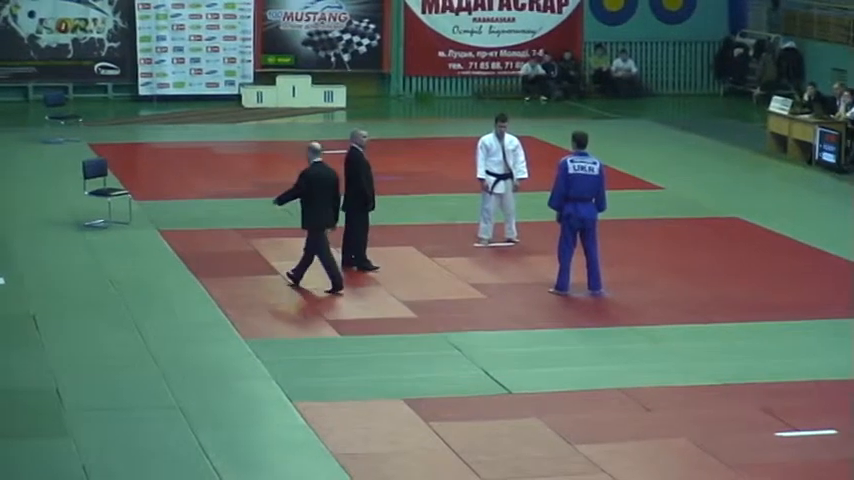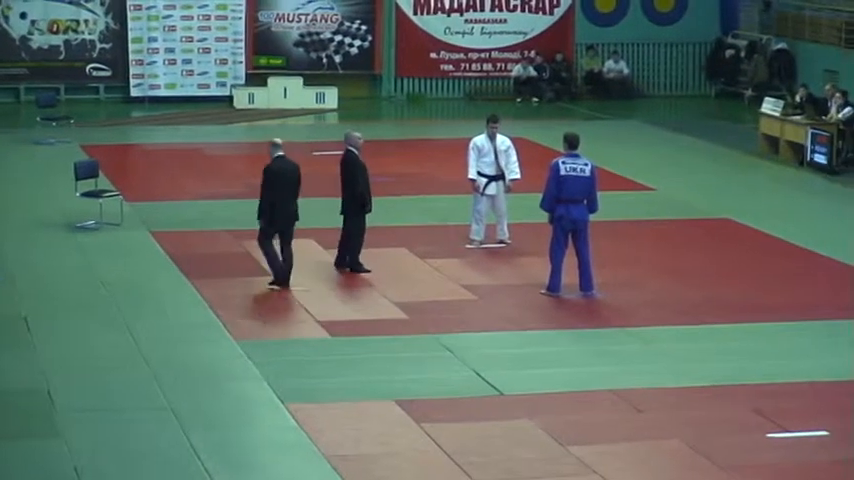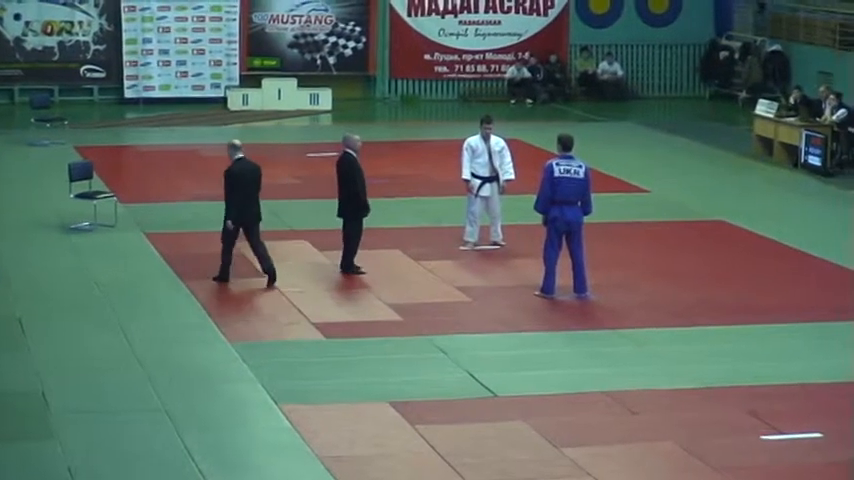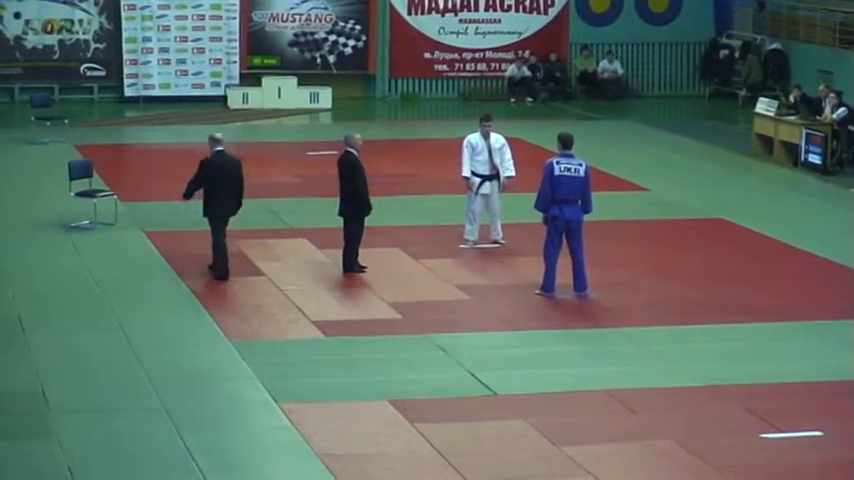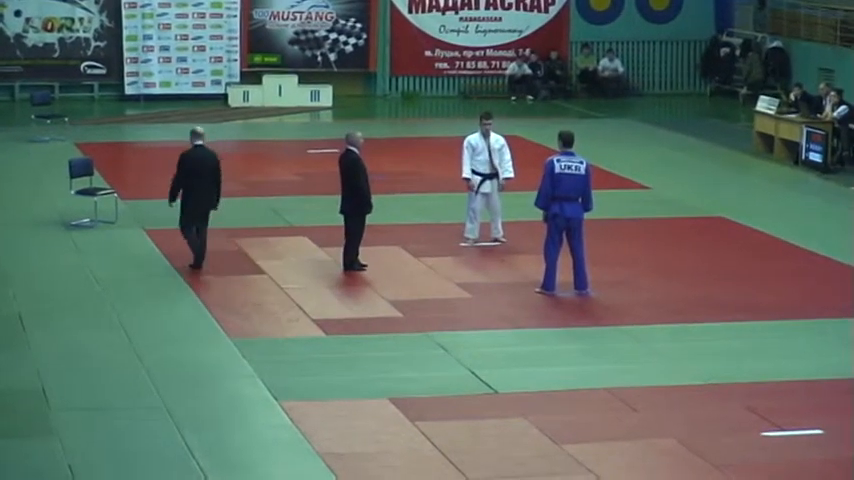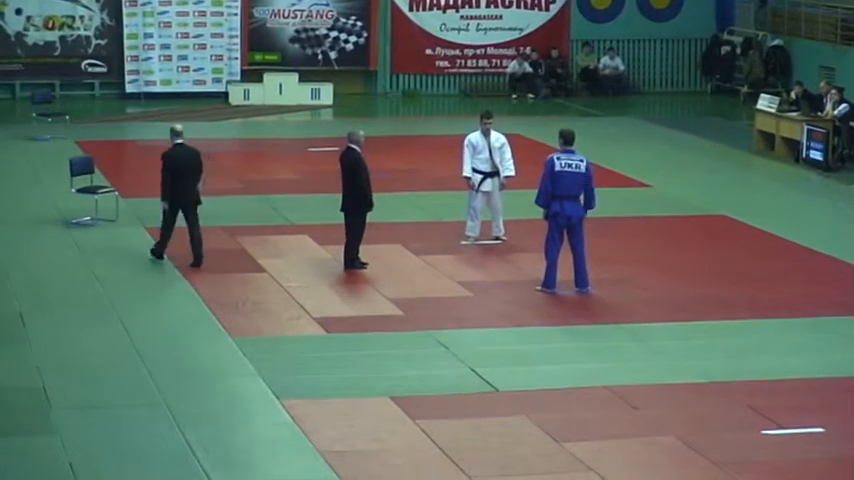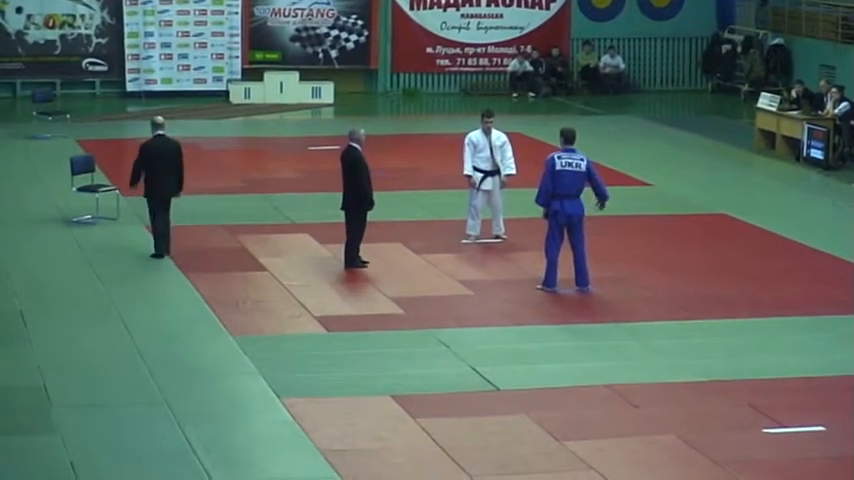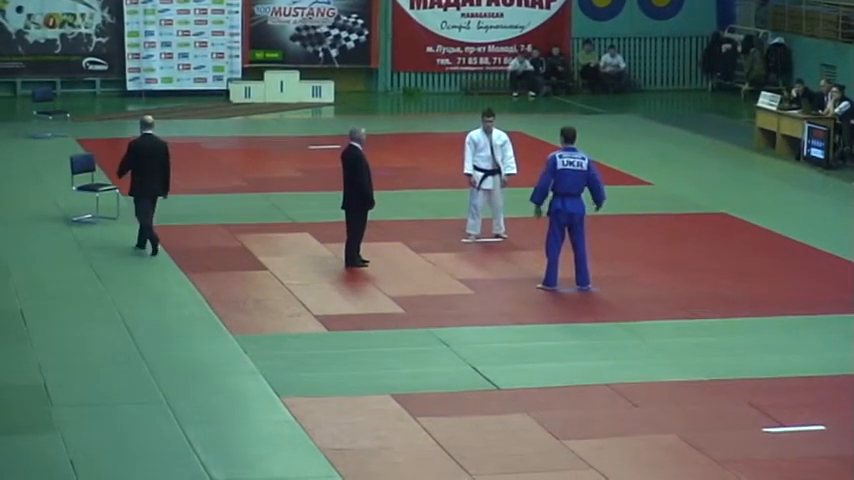
dt=0.3s
person 1, frame 1
left shoulder: (566, 162)
right shoulder: (597, 164)
left elbow: (559, 189)
right elbow: (601, 191)
left wrist: (557, 208)
right wrist: (598, 209)
left hip: (570, 210)
right hip: (589, 211)
left knee: (566, 249)
right knee: (591, 250)
left ankle: (562, 286)
right ankle: (595, 287)
person 1, frame 2
left shoulder: (557, 164)
right shoulder: (588, 165)
left elbow: (551, 190)
right elbow: (592, 192)
left wrist: (549, 210)
right wrist: (590, 211)
left hip: (562, 211)
right hip: (581, 212)
left knee: (557, 250)
right knee: (583, 251)
left ankle: (554, 288)
right ankle: (587, 288)
person 1, frame 3
left shoulder: (551, 166)
right shoulder: (582, 167)
left elbow: (545, 192)
right elbow: (586, 194)
left wrist: (543, 212)
right wrist: (584, 213)
left hip: (556, 213)
right hip: (575, 214)
left knee: (551, 252)
right knee: (577, 253)
left ankle: (548, 290)
right ankle: (581, 290)
person 1, frame 4
left shoulder: (552, 164)
right shoulder: (583, 166)
left elbow: (545, 191)
right elbow: (586, 193)
left wrist: (544, 211)
right wrist: (584, 212)
left hip: (556, 212)
right hip: (575, 213)
left knee: (552, 251)
right knee: (577, 252)
left ankle: (548, 288)
right ankle: (581, 288)
person 1, frame 5
left shoulder: (552, 162)
right shoulder: (584, 164)
left elbow: (545, 188)
right elbow: (587, 191)
left wrist: (545, 209)
right wrist: (584, 209)
left hip: (557, 210)
right hip: (575, 210)
left knee: (552, 249)
right knee: (578, 250)
left ankle: (549, 286)
right ankle: (582, 287)
person 1, frame 6
left shoulder: (553, 160)
right shoulder: (584, 162)
left elbow: (545, 186)
right elbow: (589, 188)
left wrist: (545, 207)
right wrist: (586, 208)
left hip: (557, 208)
right hip: (576, 208)
left knee: (553, 247)
right knee: (578, 248)
left ankle: (549, 285)
right ankle: (583, 285)
person 1, frame 7
left shoulder: (553, 159)
right shoulder: (584, 160)
left elbow: (546, 185)
right elbow: (596, 183)
left wrist: (545, 206)
right wrist: (602, 198)
left hip: (558, 206)
right hip: (576, 207)
left knee: (553, 246)
right knee: (578, 246)
left ankle: (550, 283)
right ankle: (583, 283)
person 1, frame 8
left shoulder: (555, 158)
right shoulder: (585, 159)
left elbow: (544, 183)
right elbow: (595, 183)
left wrist: (537, 204)
right wrist: (599, 201)
left hip: (559, 205)
right hip: (577, 205)
left knee: (554, 245)
right knee: (579, 245)
left ankle: (550, 282)
right ankle: (583, 282)
person 2, frame 1
left shoulder: (307, 173)
right shoulder: (331, 173)
left elbow: (295, 192)
right elbow: (336, 197)
left wrist: (278, 200)
right wrist: (334, 219)
left hip: (313, 218)
right hip: (325, 217)
left knee: (323, 250)
right knee: (311, 247)
left ankle: (337, 282)
right ankle: (297, 276)
person 2, frame 2
left shoulder: (270, 168)
right shoulder: (295, 166)
left elbow: (266, 194)
left wrist: (261, 215)
left hip: (273, 214)
right hip: (291, 212)
left knee: (264, 241)
right knee: (286, 245)
left ankle: (279, 273)
right ankle: (284, 279)
person 2, frame 3
left shoulder: (231, 171)
right shoulder: (256, 167)
left elbow: (230, 196)
left wrist: (229, 218)
left hip: (237, 215)
right hip: (253, 213)
left knee: (227, 244)
right knee: (256, 243)
left ankle: (224, 275)
right ankle: (271, 273)
person 2, frame 4
left shoulder: (207, 163)
right shoulder: (235, 162)
left elbow: (196, 182)
right elbow: (240, 185)
left wrist: (187, 195)
right wrist: (238, 204)
left hip: (214, 207)
right hip: (229, 206)
left knee: (218, 237)
right knee: (219, 235)
left ankle: (223, 272)
right ankle: (216, 265)
person 2, frame 5
left shoulder: (186, 156)
right shoulder: (213, 156)
left elbow: (179, 179)
right elbow: (218, 179)
left wrist: (172, 197)
right wrist: (216, 199)
left hip: (190, 200)
right hip: (207, 199)
left knee: (186, 227)
right knee: (201, 230)
left ankle: (198, 259)
right ankle: (198, 261)
person 2, frame 6
left shoulder: (168, 155)
right shoulder: (194, 153)
left elbow: (165, 179)
right elbow: (199, 173)
left wrist: (164, 200)
left hip: (173, 197)
right hip: (191, 197)
left knee: (167, 225)
right knee: (194, 227)
left ankle: (158, 251)
right ankle: (197, 257)
person 2, frame 7
left shoulder: (146, 146)
right shoulder: (175, 144)
left elbow: (138, 167)
right elbow: (180, 168)
left wrist: (133, 183)
right wrist: (179, 187)
left hip: (153, 189)
right hip: (170, 187)
left knee: (156, 218)
right knee: (165, 216)
left ankle: (160, 250)
right ankle: (166, 247)
person 2, frame 8
left shoulder: (134, 144)
right shoulder: (162, 144)
left elbow: (126, 164)
right elbow: (166, 168)
left wrist: (120, 174)
right wrist: (165, 188)
left hip: (139, 187)
right hip: (155, 186)
left knee: (142, 214)
right knee: (148, 214)
left ankle: (154, 239)
right ankle: (142, 241)
person 3, frame 1
left shoulder: (354, 153)
right shoulder: (356, 155)
right elbow: (360, 180)
left wrist: (367, 198)
right wrist: (368, 199)
left hip: (354, 199)
right hip: (359, 200)
left knee: (352, 230)
right knee: (361, 230)
left ankle: (348, 259)
right ankle: (361, 262)
person 3, frame 2
left shoulder: (348, 156)
right shoulder: (352, 159)
right elbow: (357, 183)
left wrist: (364, 201)
right wrist: (365, 202)
left hip: (351, 201)
right hip: (356, 202)
left knee: (349, 232)
right knee: (357, 233)
left ankle: (342, 261)
right ankle: (354, 264)
person 3, frame 3
left shoulder: (344, 159)
right shoulder: (350, 161)
right elbow: (356, 186)
right wrist: (364, 205)
left hip: (347, 203)
right hip: (353, 205)
left knee: (350, 234)
right knee: (353, 235)
left ankle: (347, 263)
right ankle: (348, 266)
person 3, frame 4
left shoulder: (344, 158)
right shoulder: (353, 160)
right elbow: (358, 185)
right wrist: (367, 204)
left hip: (348, 202)
right hip: (355, 204)
left knee: (352, 234)
right knee: (354, 234)
left ankle: (352, 261)
right ankle: (349, 265)
person 3, frame 5
left shoulder: (345, 156)
right shoulder: (354, 159)
right elbow: (360, 184)
right wrist: (367, 202)
left hip: (349, 201)
right hip: (356, 202)
left knee: (353, 232)
right knee: (355, 233)
left ankle: (352, 259)
right ankle: (349, 263)
person 3, frame 6
left shoulder: (346, 154)
right shoulder: (356, 157)
right elbow: (361, 182)
right wrist: (368, 201)
left hip: (350, 199)
right hip: (357, 201)
left knee: (353, 231)
right knee: (355, 231)
left ankle: (353, 258)
right ankle: (350, 261)
person 3, frame 7
left shoulder: (347, 152)
right shoulder: (356, 156)
right elbow: (362, 181)
right wrist: (369, 199)
left hip: (351, 198)
right hip: (358, 200)
left knee: (354, 230)
right knee: (356, 230)
left ankle: (353, 256)
right ankle: (351, 260)
person 3, frame 8
left shoulder: (347, 152)
right shoulder: (357, 155)
right elbow: (362, 180)
right wrist: (369, 199)
left hip: (351, 197)
right hip: (358, 199)
left knee: (355, 229)
right knee: (356, 229)
left ankle: (354, 255)
right ankle: (351, 259)
person 4, frame 1
left shoulder: (513, 141)
right shoulder: (485, 140)
left elbow: (519, 160)
right elbow: (481, 161)
left wrist: (518, 178)
right wrist: (482, 179)
left hip: (508, 179)
right hip: (492, 179)
left knee: (510, 209)
right knee: (488, 209)
left ankle: (511, 235)
right ankle: (484, 236)
person 4, frame 2
left shoulder: (505, 141)
right shoulder: (477, 141)
left elbow: (512, 160)
right elbow: (472, 161)
left wrist: (510, 179)
right wrist: (474, 180)
left hip: (499, 181)
right hip: (483, 180)
left knee: (501, 210)
right knee: (479, 210)
left ankle: (502, 236)
right ankle: (476, 238)
person 4, frame 3
left shoulder: (499, 142)
right shoulder: (471, 142)
left elbow: (506, 161)
right elbow: (466, 162)
left wrist: (505, 180)
right wrist: (468, 181)
left hip: (493, 182)
right hip: (477, 182)
left knee: (495, 212)
right knee: (473, 212)
left ankle: (496, 238)
right ankle: (470, 239)
person 4, frame 4
left shoulder: (499, 139)
right shoulder: (471, 140)
left elbow: (506, 158)
right elbow: (466, 159)
left wrist: (505, 176)
right wrist: (467, 178)
left hip: (493, 180)
right hip: (477, 180)
left knee: (495, 210)
right knee: (473, 210)
left ankle: (496, 237)
right ankle: (470, 238)
person 4, frame 5
left shoulder: (499, 140)
right shoulder: (471, 140)
left elbow: (505, 159)
right elbow: (466, 160)
left wrist: (504, 178)
right wrist: (468, 179)
left hip: (494, 179)
right hip: (477, 179)
left knee: (496, 209)
right knee: (474, 209)
left ankle: (497, 235)
right ankle: (471, 236)
person 4, frame 6
left shoulder: (500, 138)
right shoulder: (471, 139)
left elbow: (506, 158)
right elbow: (467, 159)
left wrist: (505, 176)
right wrist: (468, 178)
left hip: (495, 177)
right hip: (478, 177)
left knee: (497, 207)
right knee: (475, 207)
left ankle: (498, 233)
right ankle: (472, 234)
person 4, frame 7
left shoulder: (501, 137)
right shoulder: (472, 137)
left elbow: (507, 156)
right elbow: (468, 157)
left wrist: (506, 175)
right wrist: (469, 176)
left hip: (495, 176)
right hip: (479, 176)
left knee: (497, 206)
right knee: (475, 205)
left ankle: (498, 232)
right ankle: (472, 233)
person 4, frame 8
left shoulder: (502, 136)
right shoulder: (473, 136)
left elbow: (508, 156)
right elbow: (468, 156)
left wrist: (506, 174)
right wrist: (470, 175)
left hip: (496, 175)
right hip: (479, 175)
left knee: (497, 205)
right knee: (475, 204)
left ankle: (499, 231)
right ankle: (472, 232)
